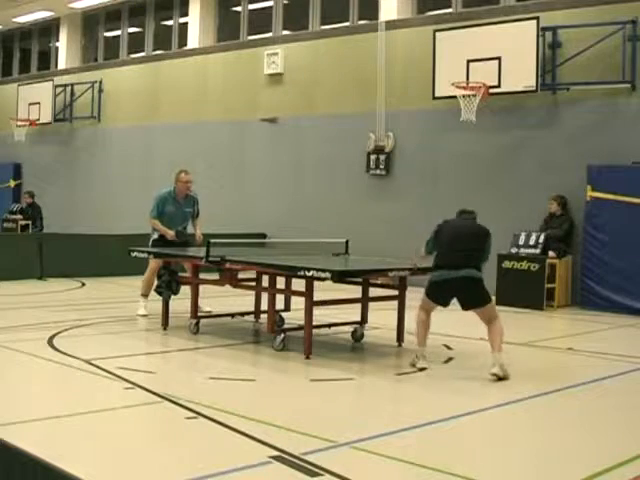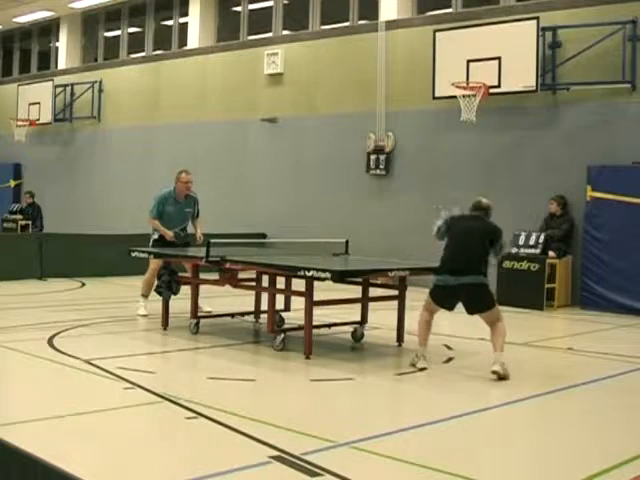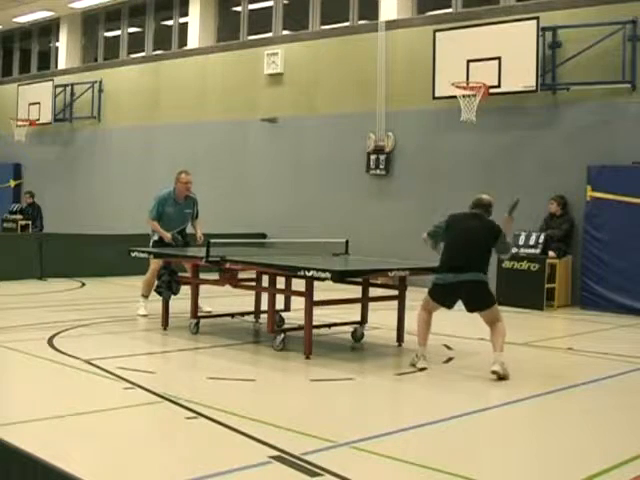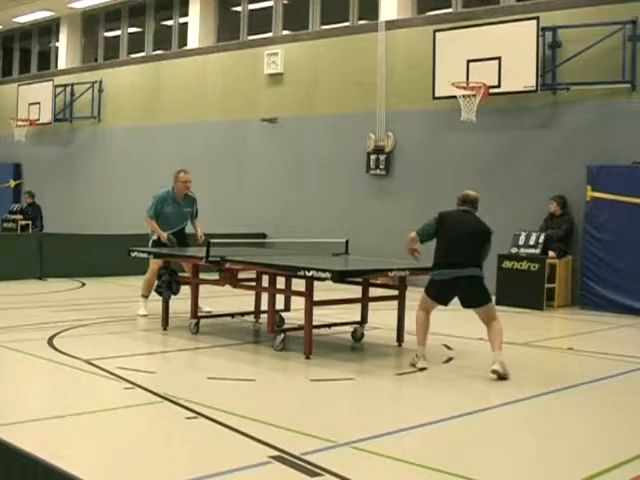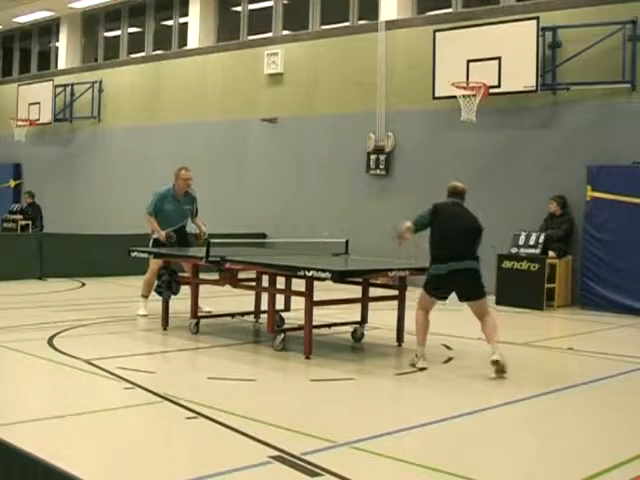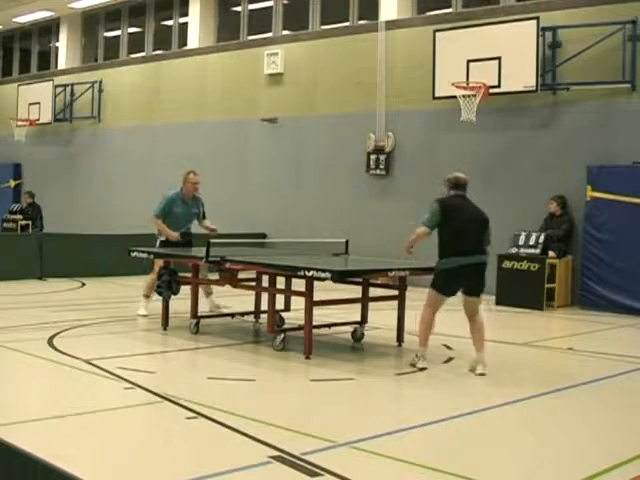
dt=0.2s
person 1, frame 1
left shoulder: (443, 226)
right shoulder: (483, 231)
left elbow: (426, 252)
left hip: (441, 277)
right hip: (471, 278)
left knee: (424, 310)
right knee: (493, 320)
left ankle: (420, 357)
right ankle: (497, 364)
person 1, frame 2
left shoulder: (454, 221)
right shoulder: (493, 229)
left elbow: (439, 234)
right elbow: (497, 253)
left wrist: (440, 223)
left hip: (445, 281)
right hip: (475, 283)
left knee: (427, 310)
right knee: (497, 322)
left ankle: (421, 357)
right ankle: (498, 362)
person 1, frame 3
left shoulder: (453, 219)
right shoulder: (494, 228)
left elbow: (428, 237)
right elbow: (504, 251)
left wrist: (436, 244)
right wrist: (506, 232)
left hip: (446, 279)
right hip: (476, 281)
left knee: (425, 310)
right knee: (496, 322)
left ankle: (420, 357)
right ankle: (498, 362)
person 1, frame 4
left shoulder: (442, 217)
right shoulder: (484, 228)
left elbow: (413, 237)
left wrist: (412, 248)
left hip: (442, 276)
right hip: (471, 277)
left knee: (423, 309)
right knee: (492, 320)
left ankle: (420, 357)
right ankle: (498, 361)
person 1, frame 5
left shoulder: (437, 209)
right shoulder: (474, 221)
left elbow: (408, 227)
left wrist: (401, 234)
left hip: (441, 270)
right hip: (469, 270)
left knee: (422, 308)
right knee: (485, 316)
left ankle: (420, 356)
right ankle: (496, 354)
person 1, frame 6
left shoulder: (442, 203)
right shoulder: (479, 213)
left elbow: (424, 230)
right elbow: (485, 246)
left wrist: (410, 243)
left hip: (450, 265)
right hip: (477, 264)
left knee: (430, 308)
right knee: (473, 313)
left ankle: (421, 356)
right ankle: (480, 361)
person 2, frame 1
left shoulder: (193, 198)
right shoulder: (163, 197)
left elbow: (195, 217)
right elbow: (153, 219)
left wrist: (197, 230)
right wrist: (166, 231)
left hip: (180, 237)
right hip: (161, 236)
right knee: (153, 267)
right ankle: (143, 303)
person 2, frame 2
left shoulder: (193, 198)
right shoulder: (163, 197)
left elbow: (195, 218)
right elbow: (152, 219)
left wrist: (198, 230)
right wrist: (166, 232)
left hip: (180, 237)
right hip: (161, 236)
right knee: (154, 267)
right ankle: (142, 303)
person 2, frame 3
left shoulder: (192, 199)
right shoulder: (163, 197)
left elbow: (194, 219)
right elbow: (152, 220)
left wrist: (198, 231)
right wrist: (164, 234)
left hip: (180, 237)
right hip: (161, 237)
right knee: (155, 268)
right ankle: (143, 303)
person 2, frame 4
left shoulder: (191, 198)
right shoulder: (161, 197)
left elbow: (194, 218)
right elbow: (150, 218)
left wrist: (198, 230)
right wrist: (161, 234)
left hip: (179, 237)
right hip: (160, 238)
right knee: (155, 268)
right ankle: (143, 304)
person 2, frame 5
left shoulder: (191, 197)
right shoulder: (162, 194)
left elbow: (194, 216)
right elbow: (149, 215)
left wrist: (200, 227)
right wrist: (158, 231)
left hip: (180, 235)
right hip: (161, 237)
left knee: (192, 268)
right knee: (154, 269)
right ankle: (143, 304)
person 2, frame 6
left shoulder: (198, 200)
right shoulder: (171, 198)
left elbow: (202, 220)
right elbow: (156, 218)
left wrist: (210, 227)
right wrist: (170, 234)
left hip: (184, 239)
right hip: (166, 240)
left knee: (202, 267)
right knee: (158, 270)
left ankle: (211, 302)
right ankle: (144, 304)
